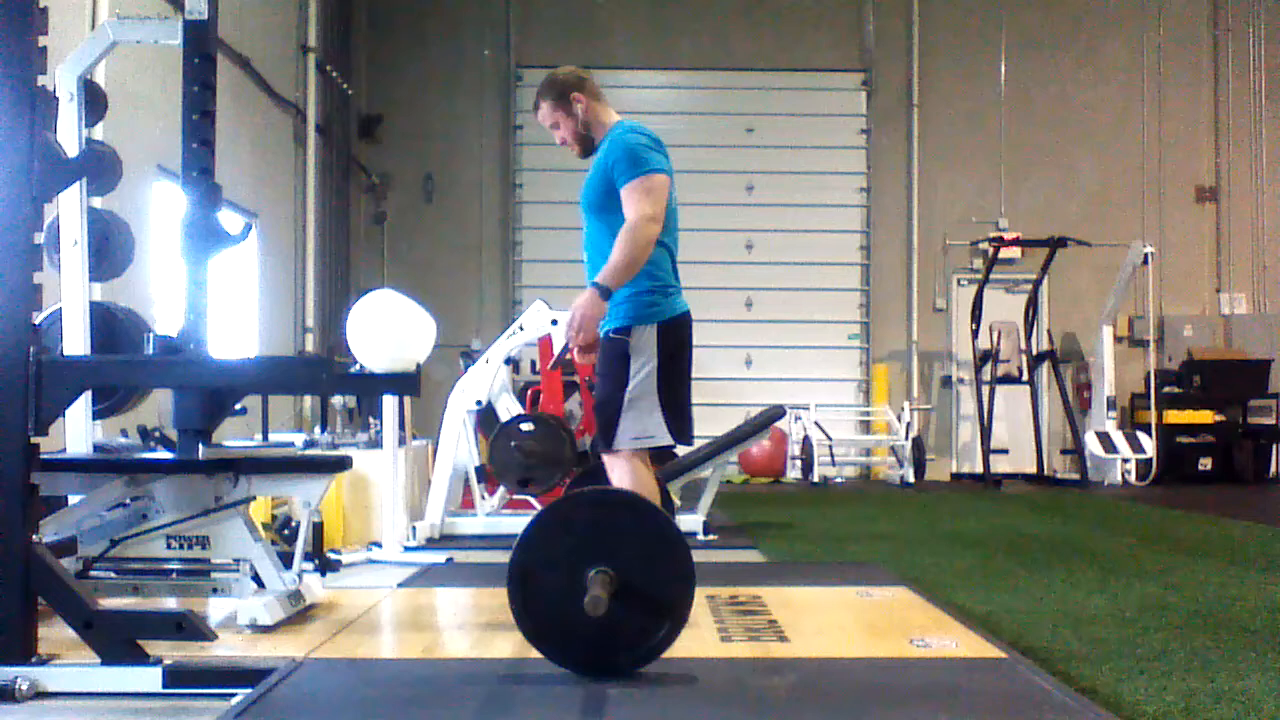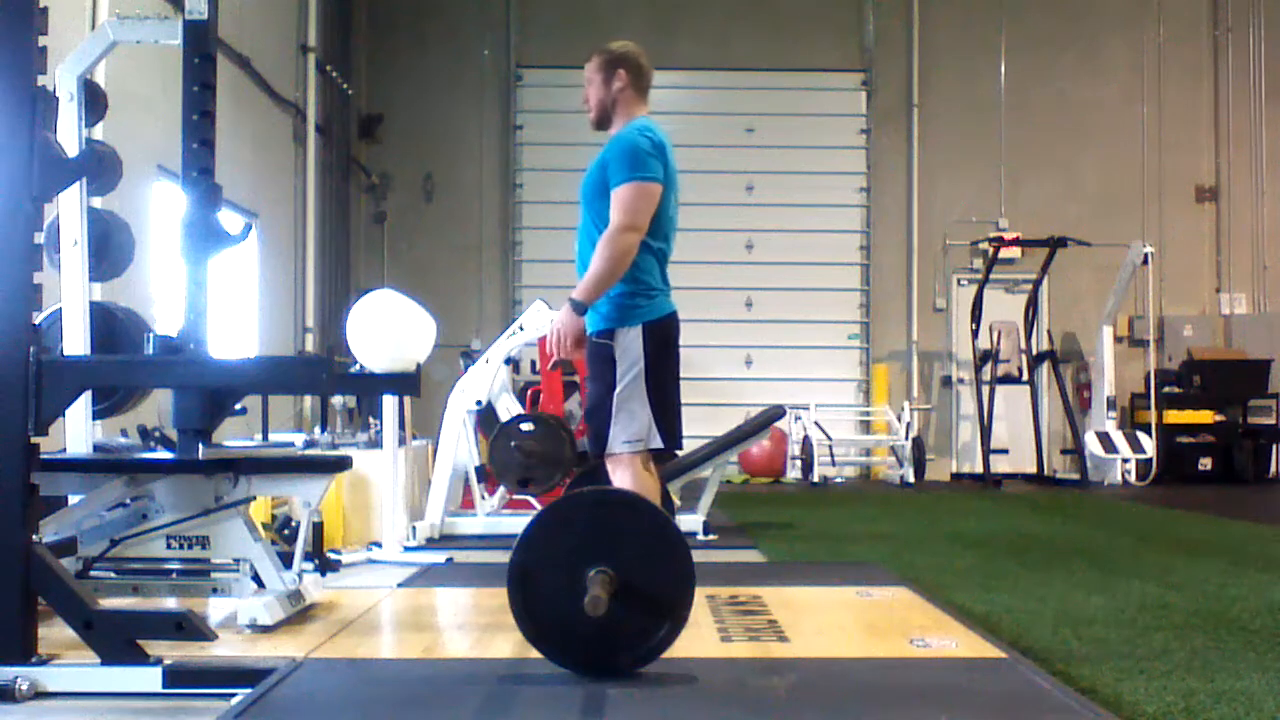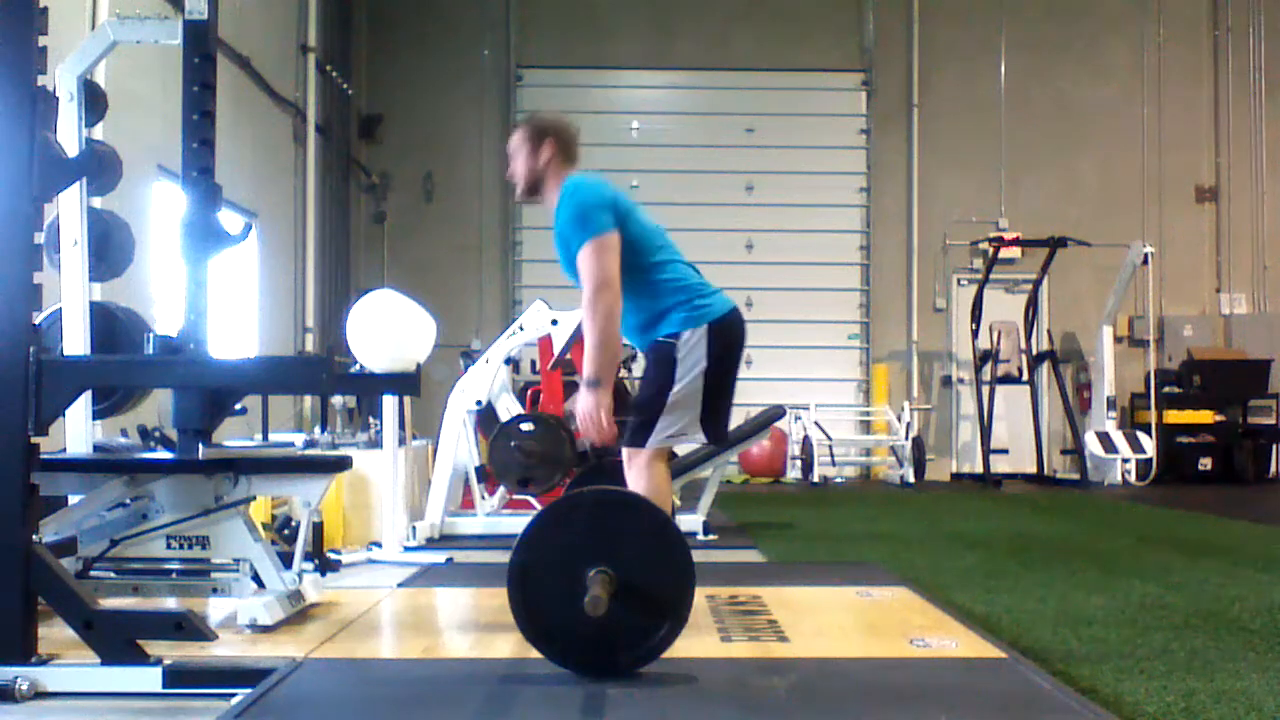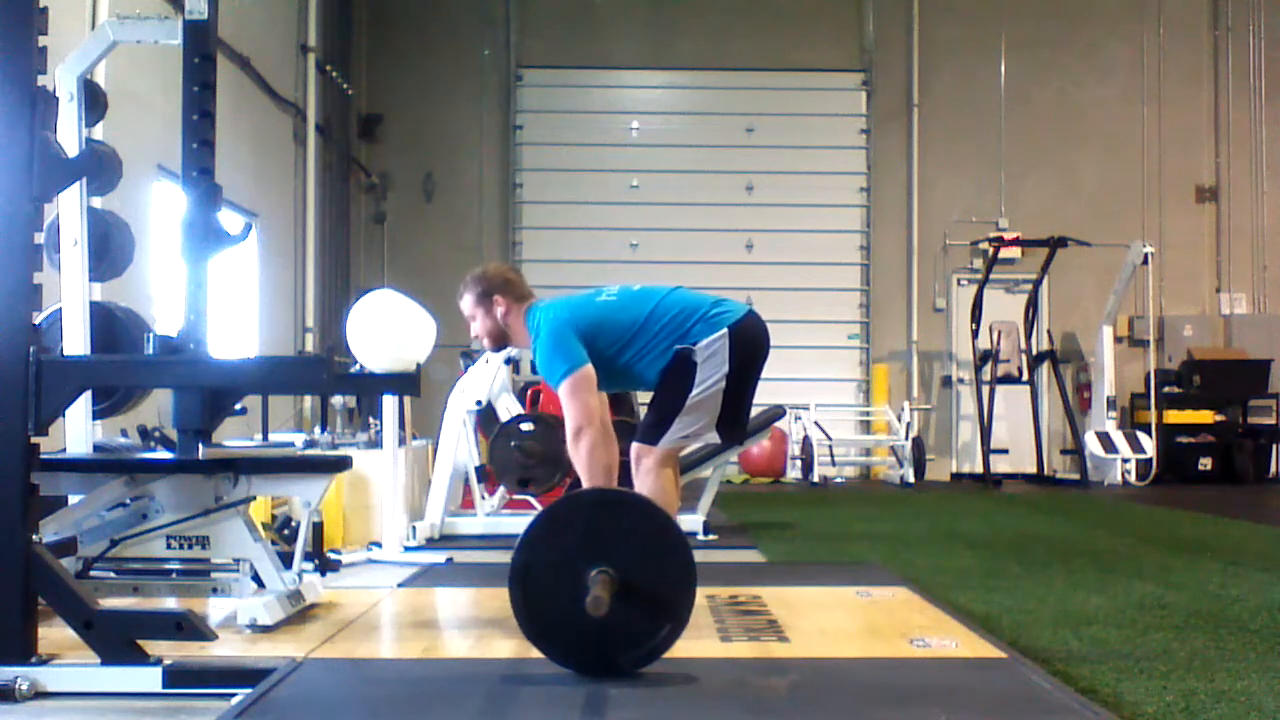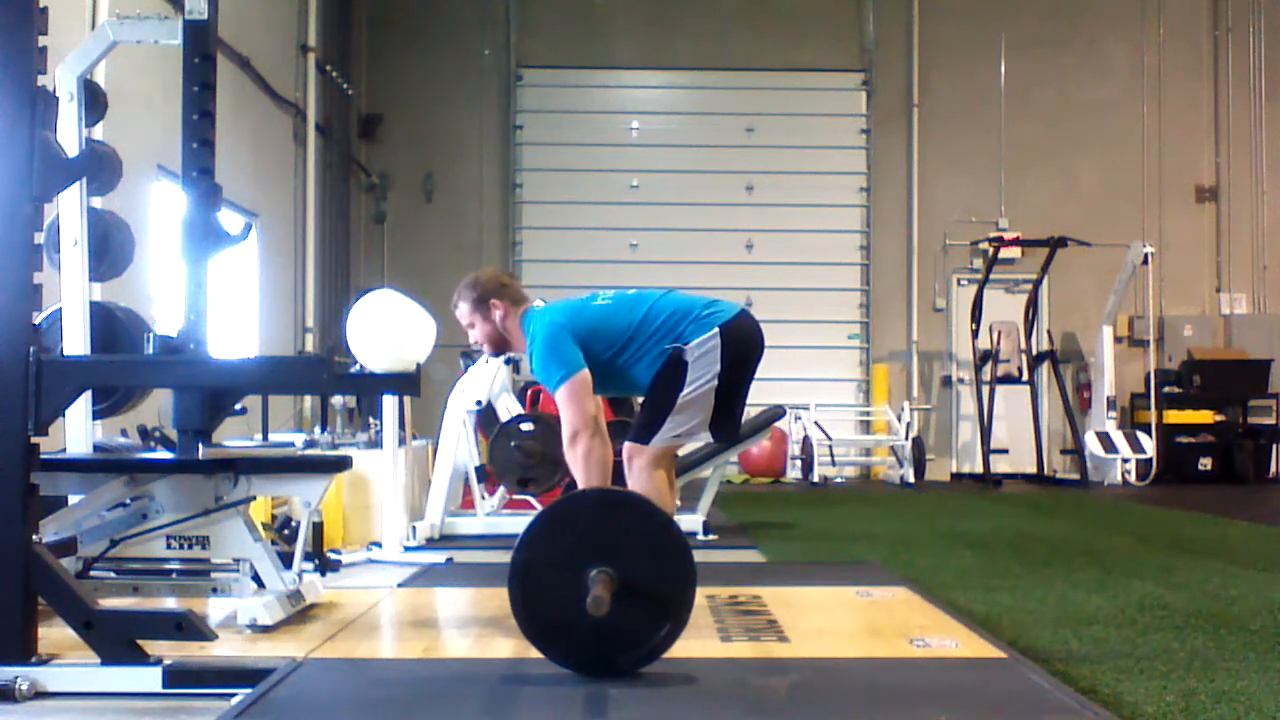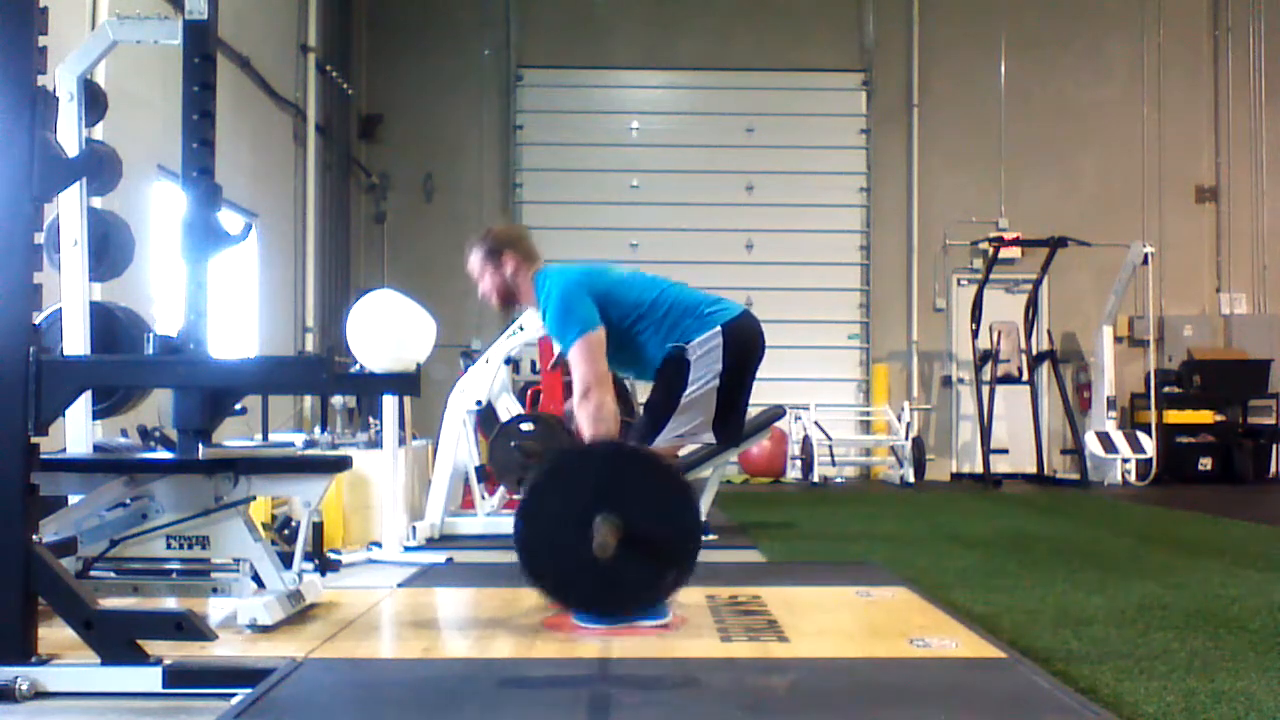
dt=0.7s
person 1, frame 1
left shoulder: (630, 143)
right shoulder: (612, 155)
left elbow: (645, 223)
left wrist: (597, 291)
right wrist: (600, 324)
left hip: (643, 322)
right hip: (633, 321)
left knee: (624, 449)
right knee: (629, 449)
person 1, frame 2
left shoulder: (634, 144)
right shoulder: (634, 145)
left elbow: (626, 234)
left wrist: (575, 306)
right wrist: (590, 315)
left hip: (629, 324)
right hip: (632, 321)
left knee: (626, 453)
right knee: (630, 452)
person 1, frame 3
left shoulder: (579, 199)
right shoulder: (582, 197)
left elbow: (603, 295)
right elbow: (603, 299)
left wrist: (592, 385)
right wrist: (597, 384)
left hip: (695, 329)
right hip: (707, 325)
left knee: (642, 452)
right knee: (646, 451)
person 1, frame 4
left shoulder: (551, 331)
right shoulder: (557, 319)
left elbow: (583, 433)
right elbow: (600, 430)
left hip: (719, 338)
right hip: (732, 332)
left knee: (650, 456)
right knee: (656, 455)
person 1, frame 5
left shoulder: (547, 334)
right shoulder: (552, 322)
left elbow: (579, 435)
right elbow: (593, 432)
left hip: (715, 339)
right hip: (727, 332)
left knee: (641, 455)
right knee: (653, 454)
person 1, frame 6
left shoulder: (562, 290)
right shoulder: (561, 285)
left elbow: (592, 390)
right elbow: (597, 387)
left hip: (718, 340)
right hip: (726, 338)
left knee: (646, 451)
